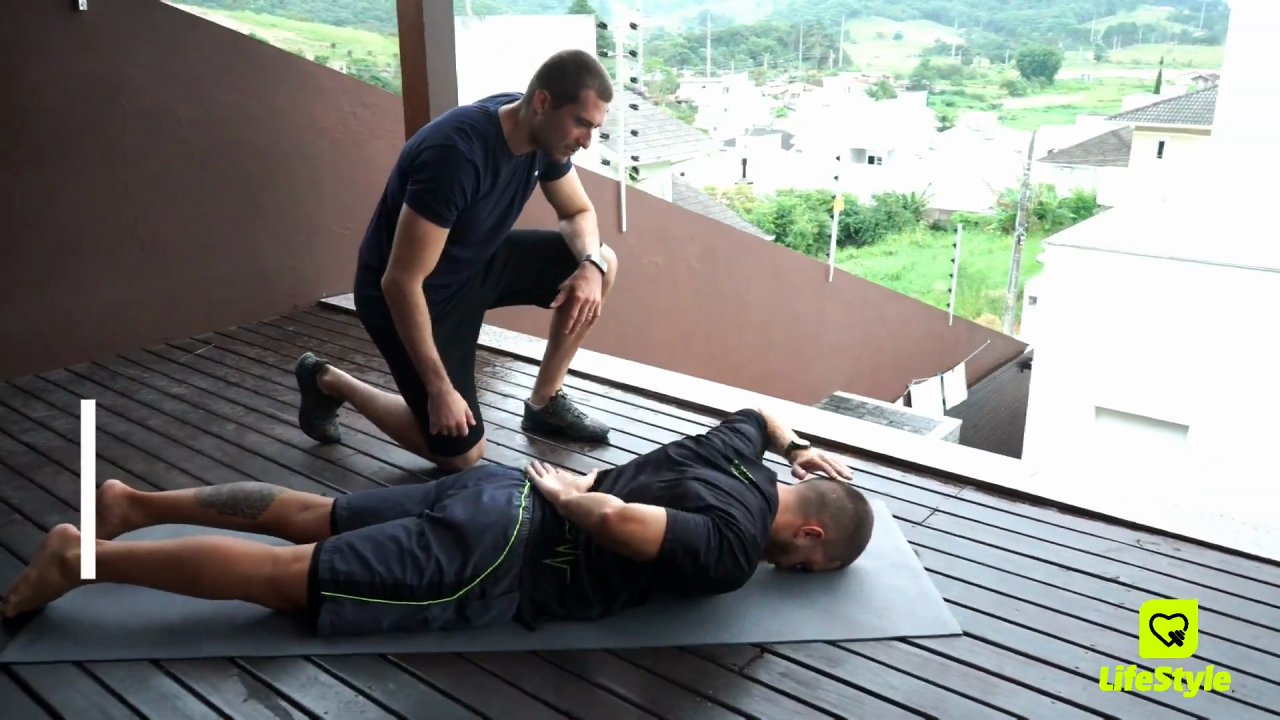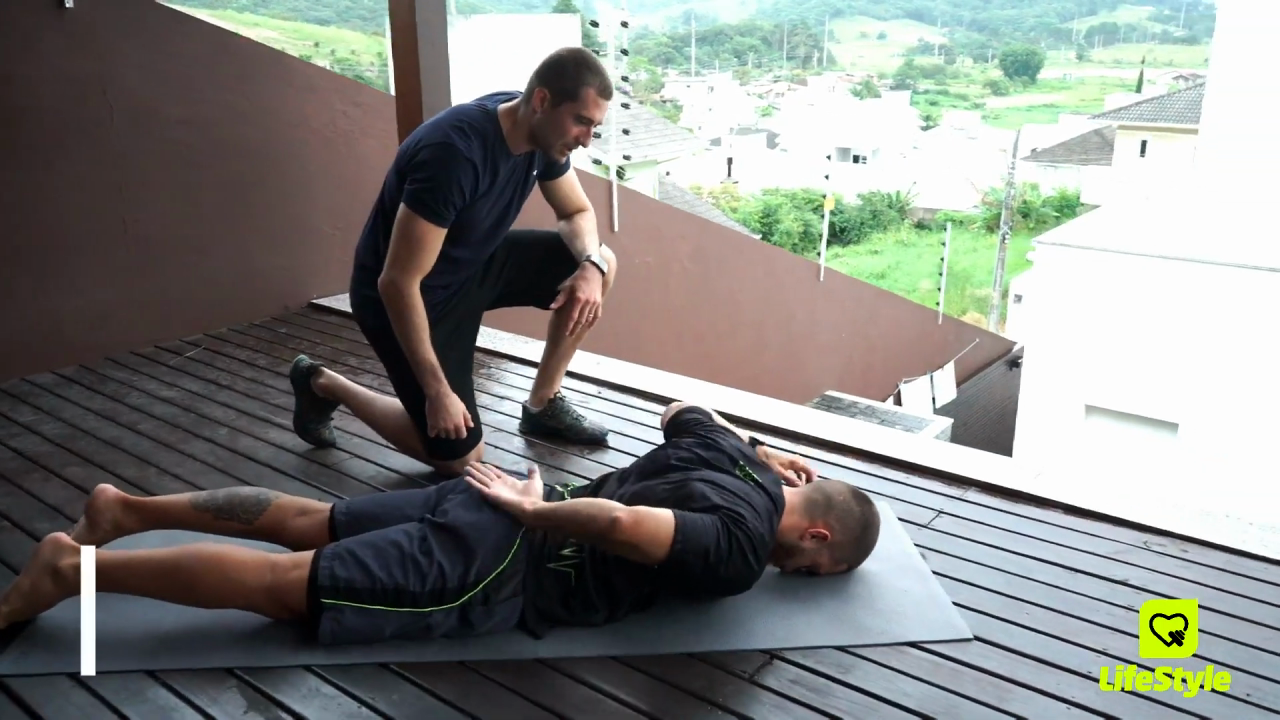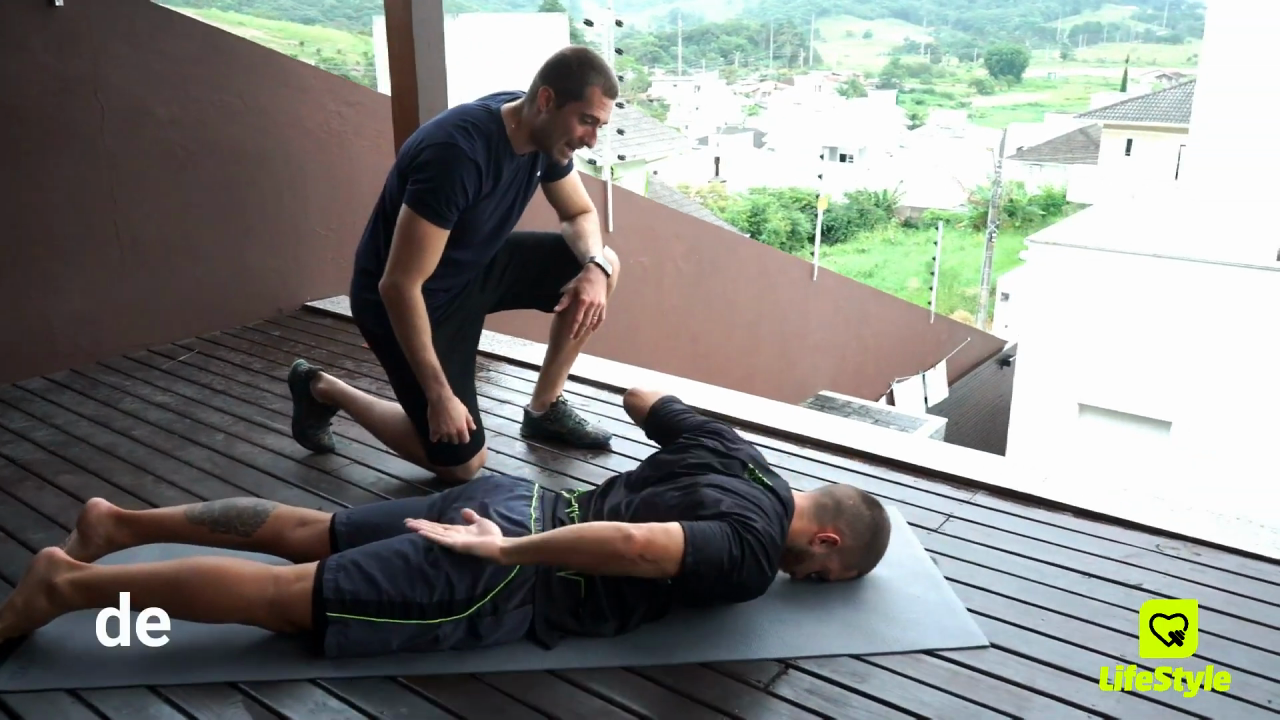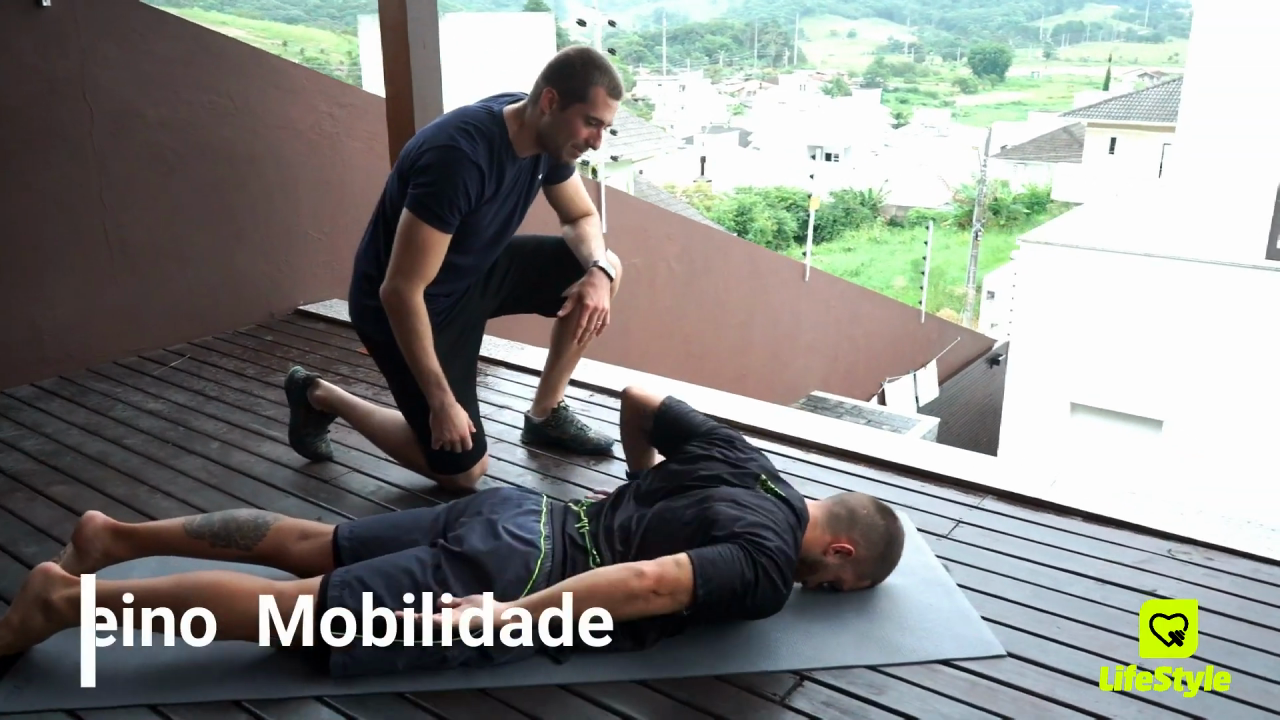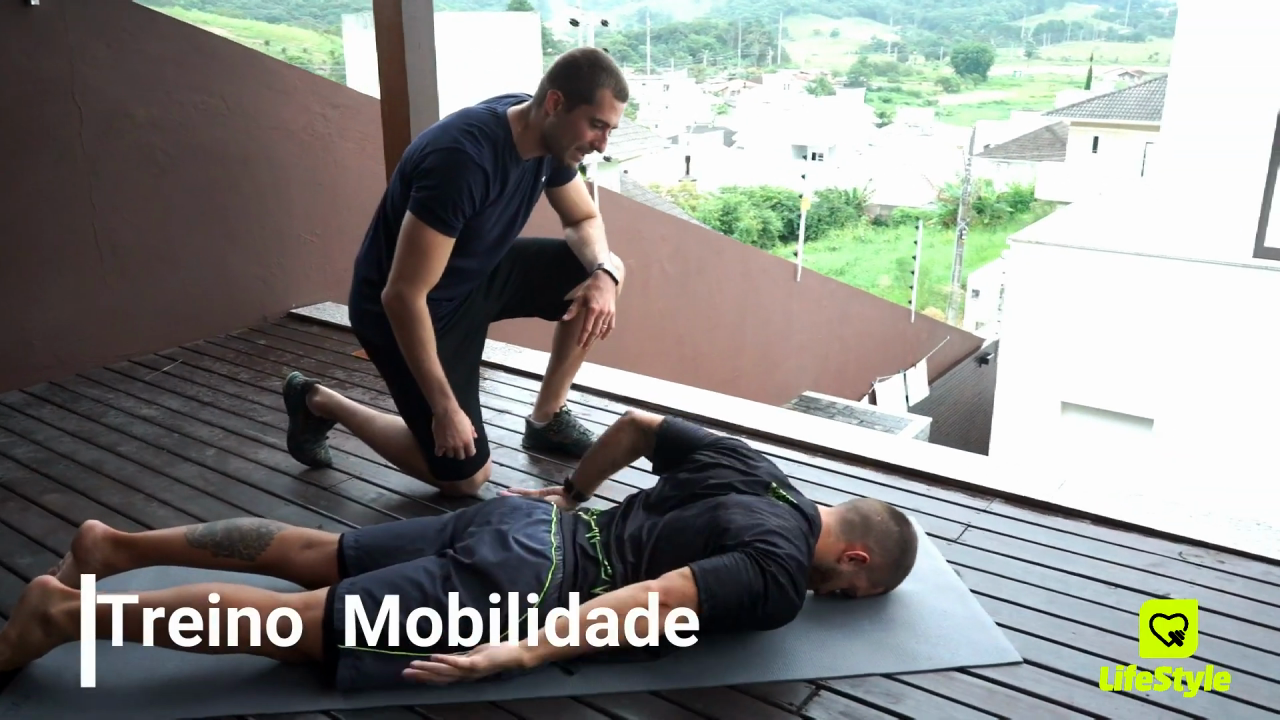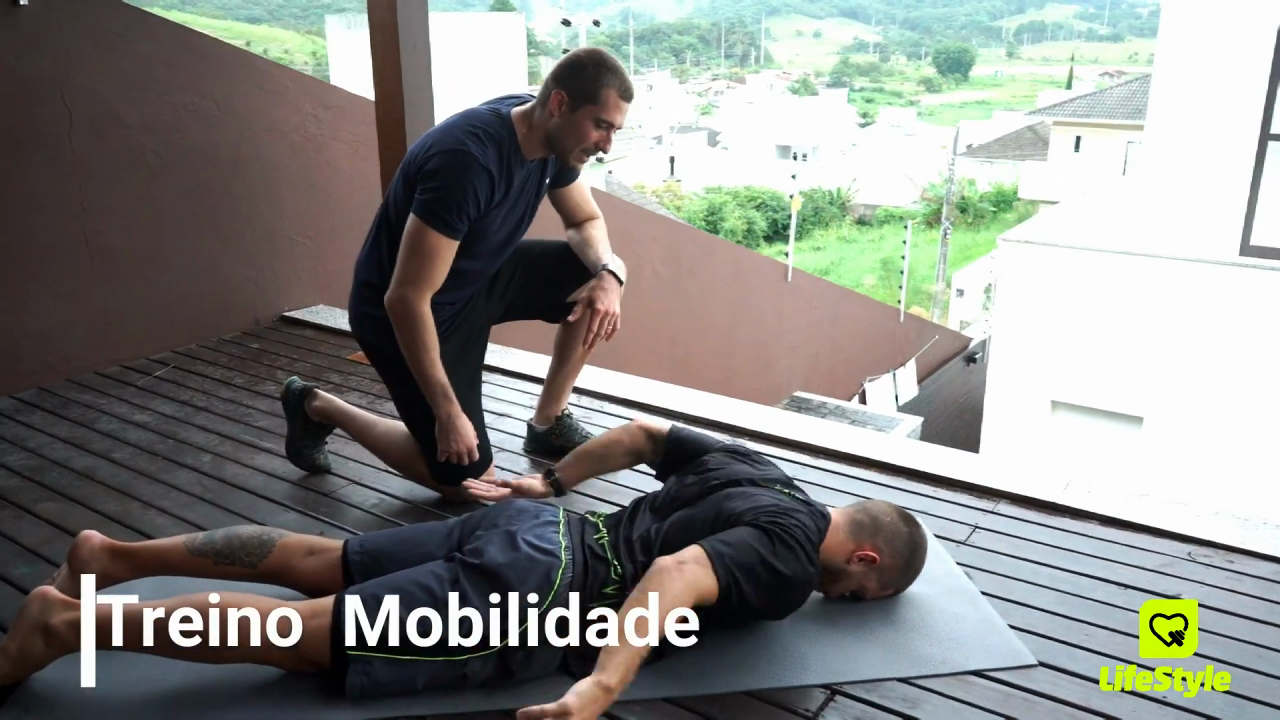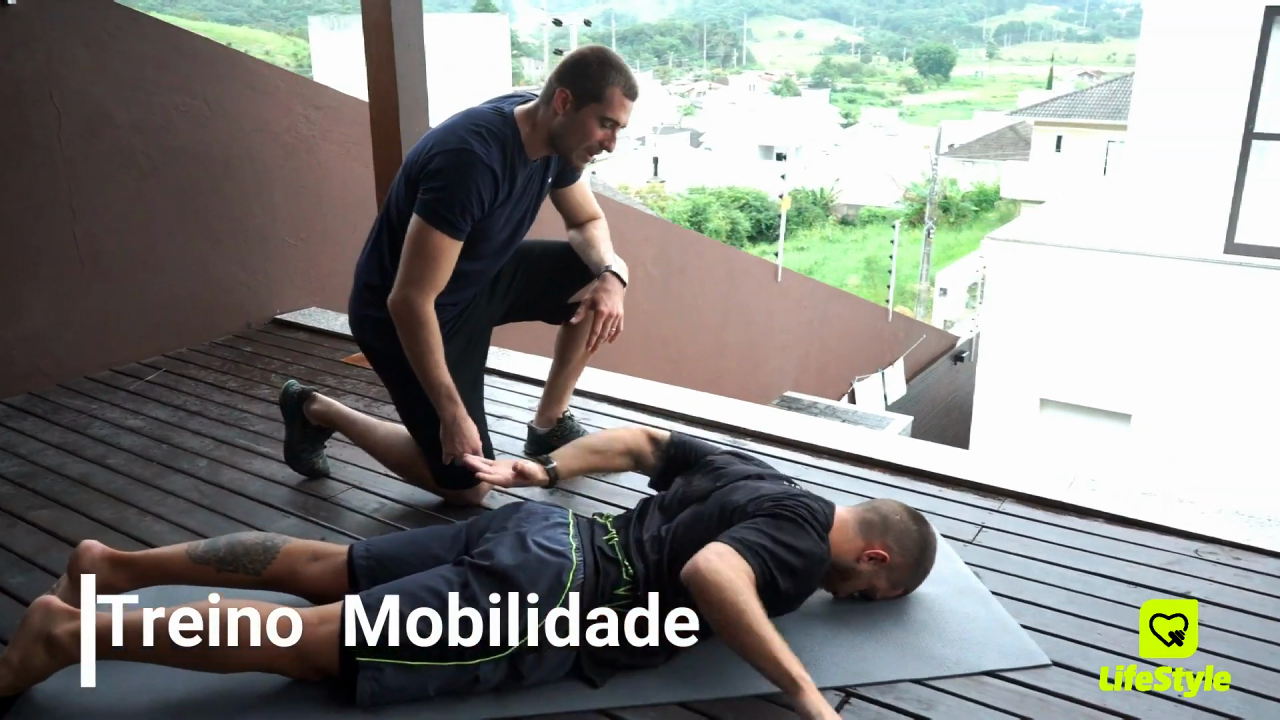
dt=0.2s
person 1, frame 1
left shoulder: (737, 456)
right shoulder: (736, 548)
left elbow: (755, 411)
right elbow: (617, 520)
left wrist: (800, 447)
right wrist: (567, 498)
left hip: (497, 496)
right hip: (494, 564)
left knee: (307, 517)
right knee: (284, 576)
left ankle: (132, 503)
right ankle: (84, 556)
person 1, frame 2
left shoulder: (727, 457)
right shoulder: (744, 546)
left elbow: (677, 408)
right elbow: (621, 523)
right wrist: (537, 510)
left hip: (495, 507)
right hip: (494, 572)
left knee: (303, 525)
right knee: (281, 585)
left ankle: (125, 508)
right ankle: (77, 566)
person 1, frame 3
left shoulder: (734, 453)
right shoulder: (756, 550)
left elbow: (640, 396)
right elbow: (631, 545)
right wrist: (507, 556)
left hip: (507, 503)
right hip: (495, 587)
left knee: (305, 536)
right knee: (283, 598)
left ankle: (120, 519)
right ankle: (75, 581)
person 1, frame 4
left shoulder: (741, 459)
right shoulder: (770, 566)
left elbow: (636, 394)
right elbow: (647, 582)
right wrist: (513, 613)
left hip: (514, 518)
right hip: (521, 572)
left knee: (306, 547)
right knee: (292, 610)
left ankle: (117, 533)
person 1, frame 5
left shoulder: (755, 468)
right shoulder: (783, 570)
left elbow: (635, 421)
right elbow: (655, 600)
right wrist: (521, 651)
left hip: (518, 528)
right hip: (522, 586)
left knee: (311, 557)
right knee: (296, 622)
left ankle: (115, 543)
person 1, frame 6
left shoulder: (760, 470)
right shoulder: (793, 553)
left elbow: (642, 430)
right elbow: (673, 580)
left wrist: (546, 482)
left hip: (529, 533)
right hip: (530, 596)
left knee: (315, 561)
right knee: (303, 631)
left ankle: (113, 553)
person 1, frame 7
left shoulder: (763, 476)
right shoulder: (805, 533)
left elbow: (640, 439)
right elbow: (706, 573)
left wrist: (544, 470)
left hip: (535, 535)
right hip: (538, 604)
left knee: (319, 569)
right knee: (305, 641)
left ankle: (112, 563)
person 2, frame 1
left shoulder: (543, 132)
right shoulder: (456, 154)
left elbow: (579, 212)
right elbow: (400, 282)
left wrist: (590, 265)
right wrist: (440, 389)
left hip: (476, 261)
right hip: (411, 293)
left knee: (601, 263)
right knee: (462, 454)
left ankle: (544, 403)
right ankle: (329, 382)
person 2, frame 2
left shoulder: (544, 132)
right shoulder: (454, 152)
left elbow: (578, 212)
right elbow: (397, 282)
left wrist: (589, 265)
right wrist: (438, 391)
left hip: (473, 263)
right hip: (408, 295)
left knee: (601, 265)
right knee: (460, 457)
left ankle: (542, 405)
right ankle: (323, 385)
person 2, frame 3
left shoulder: (546, 133)
right shoulder: (457, 153)
left elbow: (581, 214)
right elbow: (399, 285)
left wrist: (593, 267)
right wrist: (440, 395)
left hip: (474, 266)
right hip: (407, 298)
left knee: (604, 266)
right knee: (462, 463)
left ankle: (544, 409)
right ankle: (323, 391)
person 2, frame 4
left shoulder: (548, 134)
right shoulder: (459, 156)
left elbow: (582, 218)
right elbow: (400, 291)
left wrist: (598, 271)
right wrist: (442, 403)
right hip: (404, 305)
left knee: (605, 269)
right knee: (463, 471)
left ankle: (545, 415)
right ankle: (320, 397)
person 2, frame 5
left shoulder: (549, 135)
right shoulder: (463, 158)
left elbow: (585, 220)
right elbow: (402, 296)
left wrist: (602, 274)
right wrist: (445, 409)
right hip: (404, 310)
left knee: (605, 271)
right knee: (466, 477)
left ankle: (547, 420)
right ankle: (319, 403)
person 2, frame 6
left shoulder: (551, 135)
right shoulder: (467, 159)
left elbow: (587, 220)
right elbow: (405, 299)
left wrist: (607, 274)
right wrist: (448, 413)
right hip: (404, 314)
left knee: (606, 273)
right knee: (468, 480)
left ankle: (548, 424)
right ankle: (319, 408)
person 2, frame 7
left shoulder: (553, 134)
right shoulder: (470, 159)
left elbow: (588, 222)
right elbow: (409, 300)
left wrist: (610, 275)
right wrist: (452, 415)
right hip: (403, 316)
left knee: (605, 275)
right knee: (469, 484)
left ankle: (549, 426)
right ankle: (317, 413)
